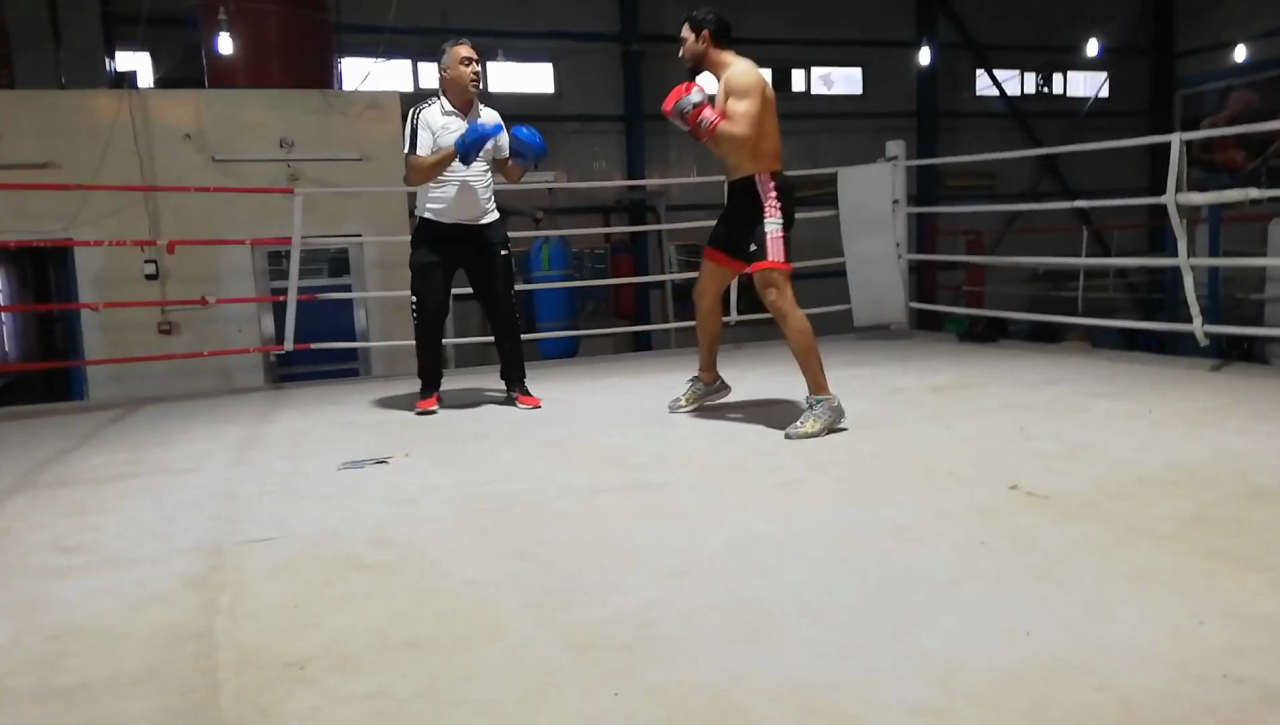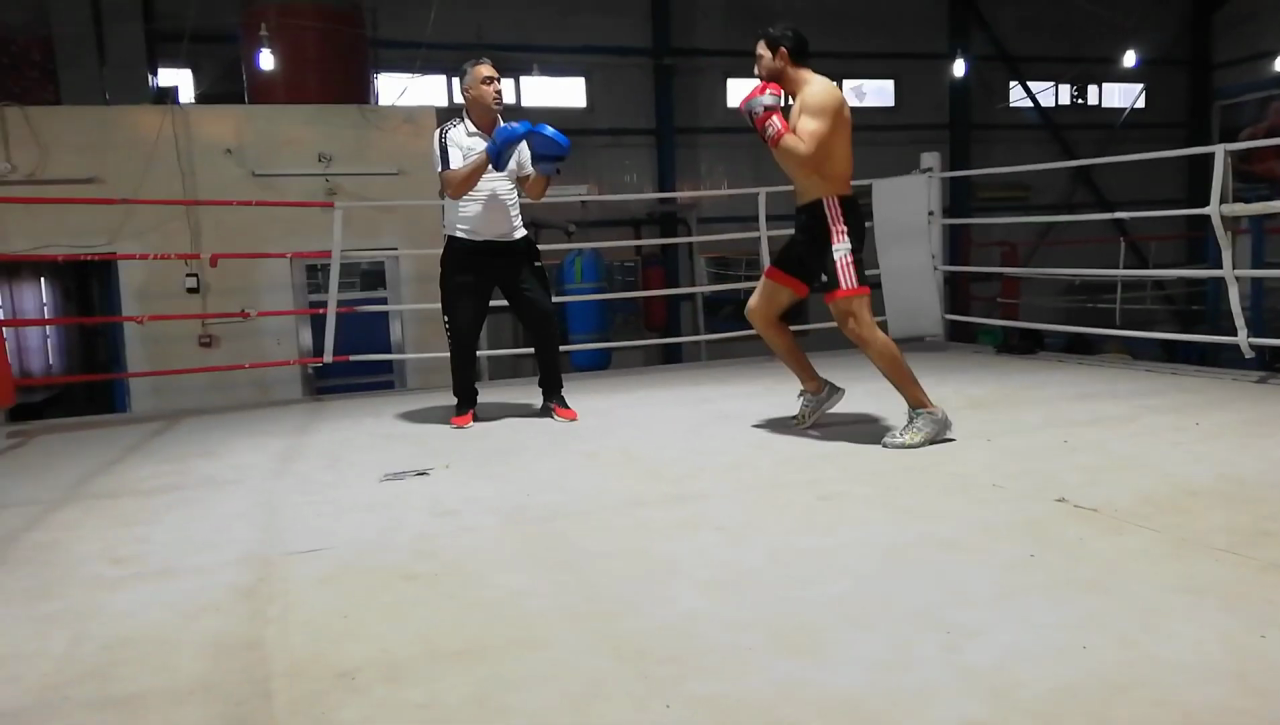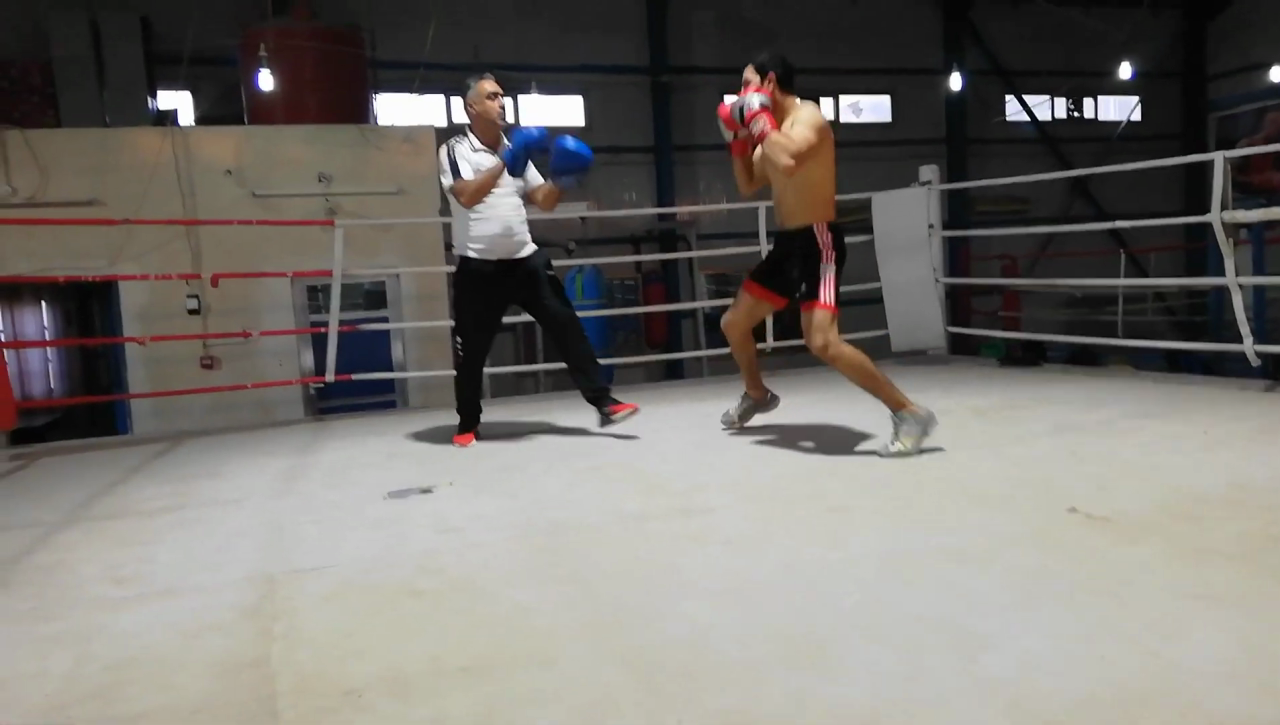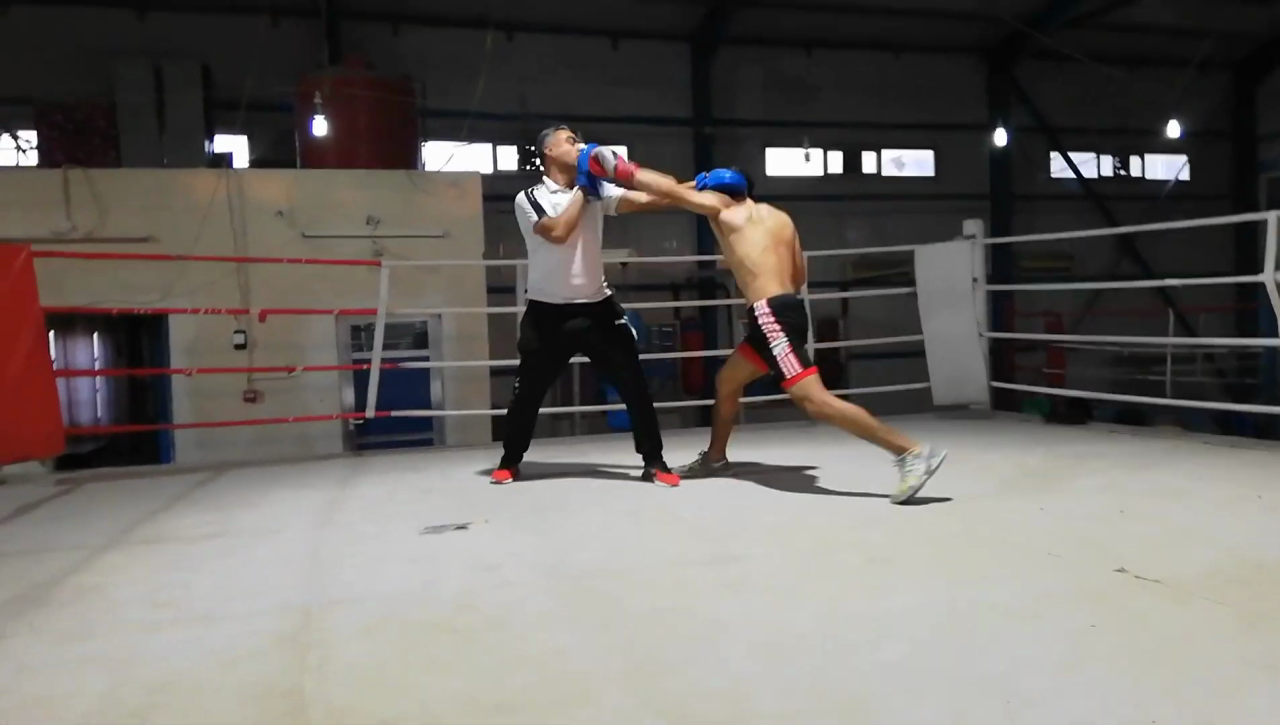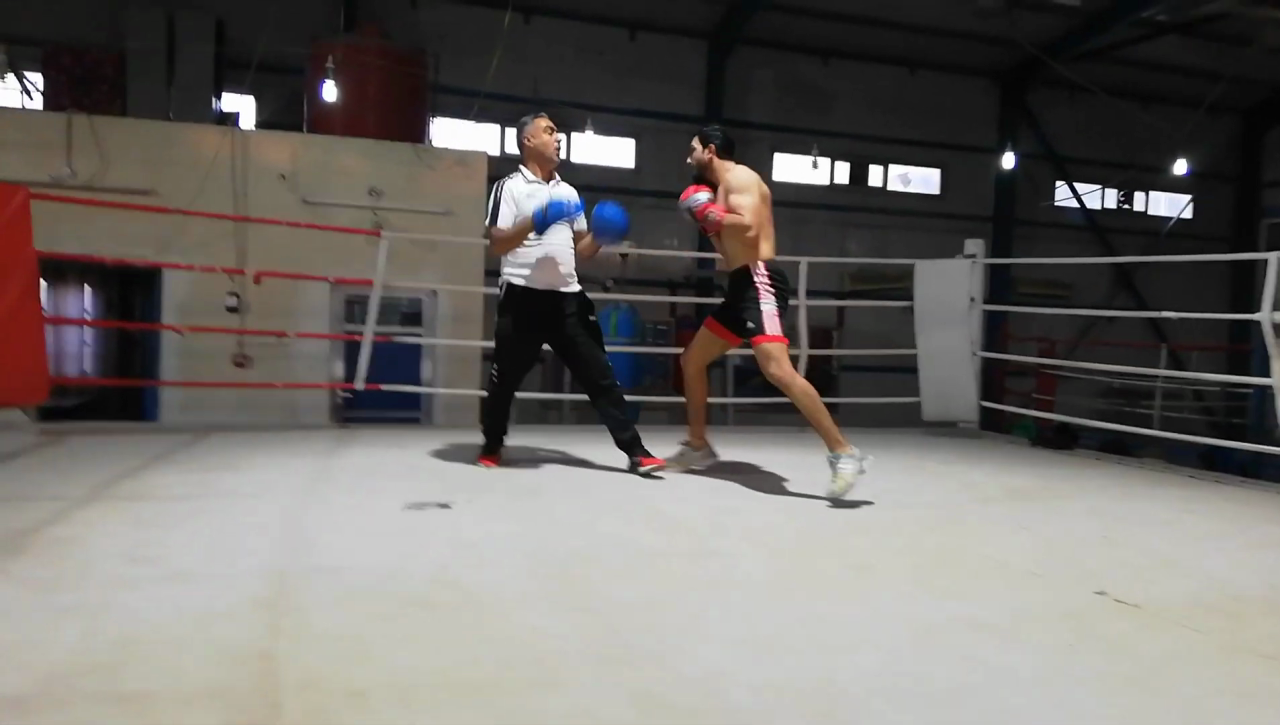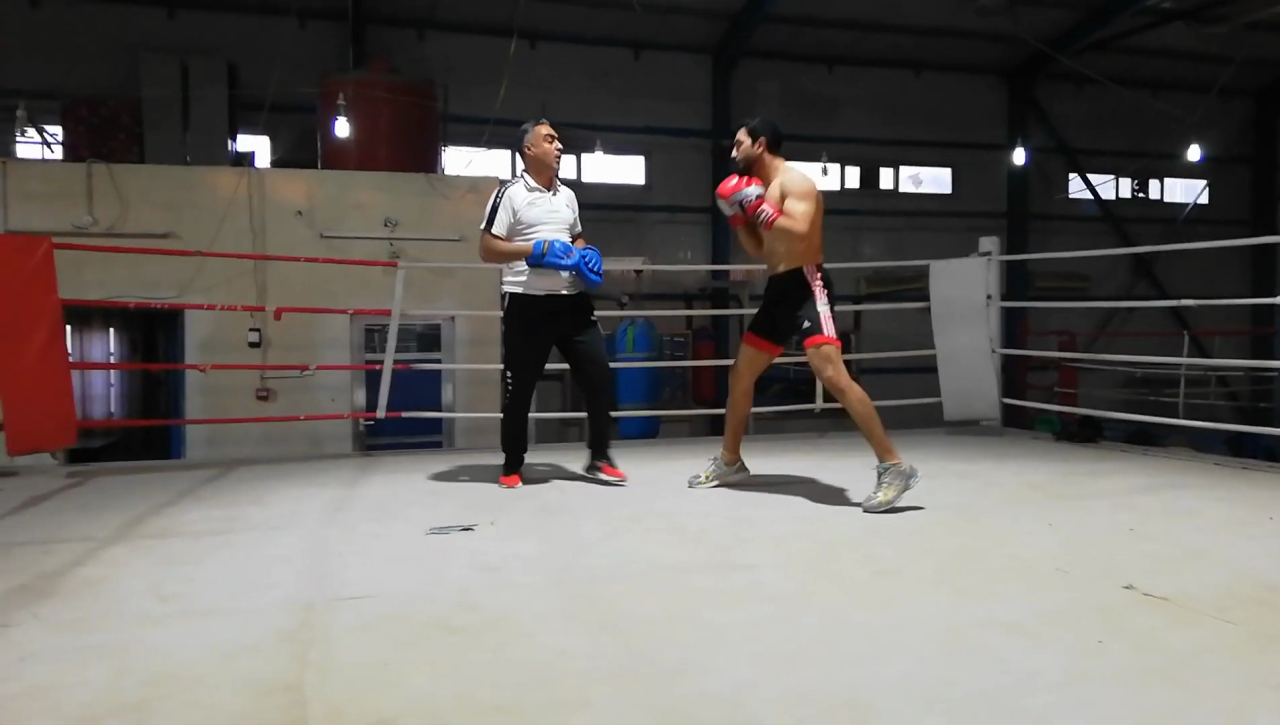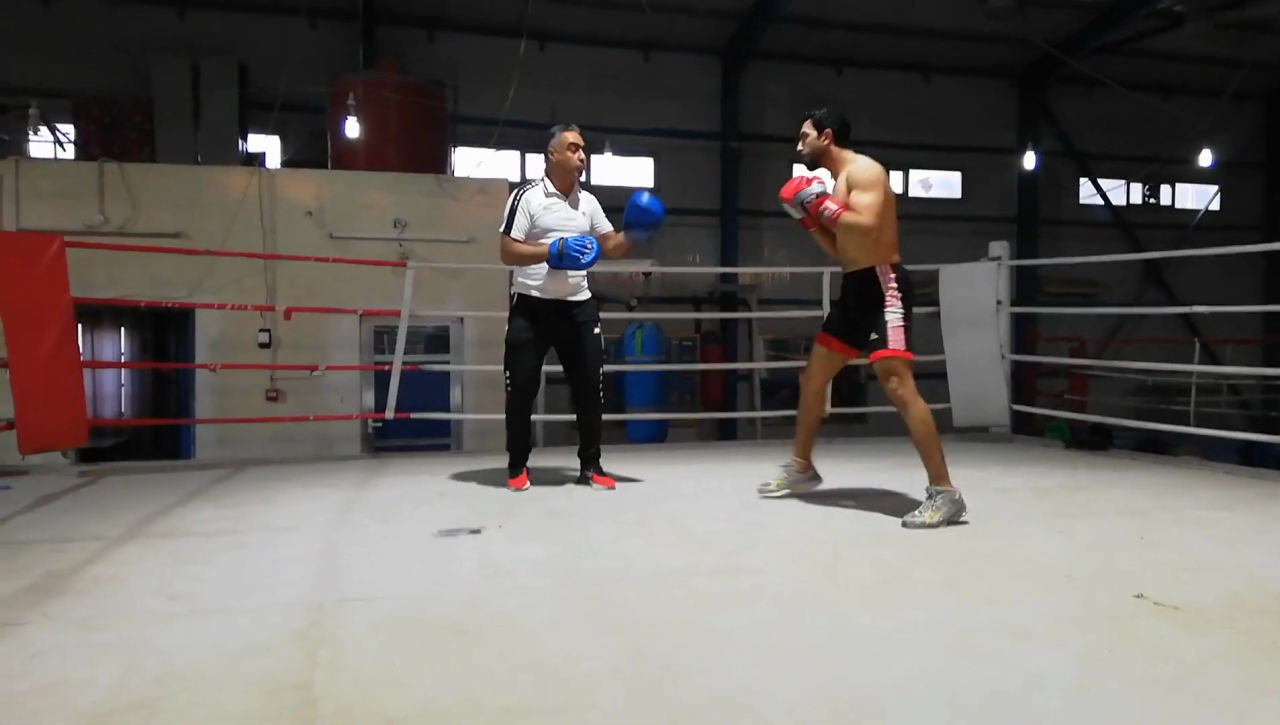
dt=0.3s
person 1, frame 1
left shoulder: (742, 73)
right shoulder: (726, 81)
left elbow: (743, 138)
left wrist: (700, 113)
right wrist: (695, 125)
left hip: (764, 193)
right hip: (741, 197)
left knee: (776, 296)
right knee: (706, 294)
left ankle: (823, 401)
right ankle: (708, 381)
person 1, frame 2
left shoulder: (819, 92)
right shoulder: (803, 99)
left elbow: (805, 157)
left wrist: (770, 119)
right wrist: (769, 130)
left hip: (833, 218)
right hip: (810, 221)
left knee: (855, 323)
right knee: (758, 312)
left ankle: (926, 412)
right ankle: (816, 389)
person 1, frame 3
left shoulder: (807, 117)
right shoulder: (774, 126)
left elbow: (786, 162)
right elbow: (748, 185)
left wrist: (757, 120)
right wrist: (734, 135)
left hip: (816, 243)
right hip: (787, 245)
left knee: (823, 343)
right knee: (734, 326)
left ankle: (910, 415)
right ankle: (757, 396)
person 1, frame 4
left shoulder: (725, 208)
right shoulder: (781, 218)
left elbow: (671, 189)
right elbow: (799, 278)
left wrist: (621, 169)
left hip: (769, 313)
right hip: (784, 310)
left knee: (813, 400)
right knee: (726, 382)
left ankle: (913, 454)
right ankle: (715, 456)
person 1, frame 5
left shoulder: (740, 177)
right shoulder: (722, 186)
left elbow: (747, 227)
left wrist: (708, 209)
right wrist: (704, 216)
left hip: (760, 282)
right hip: (741, 285)
left knee: (778, 369)
right knee: (691, 361)
left ankle: (844, 454)
right ankle: (697, 448)
person 1, frame 6
left shoulder: (794, 181)
right shoulder: (764, 188)
left elbow: (799, 234)
left wrist: (756, 207)
right wrist: (738, 214)
left hip: (805, 286)
right hip: (777, 289)
left knee: (832, 373)
right knee: (741, 375)
left ankle: (893, 467)
right ankle: (729, 463)
person 1, frame 7
left shoulder: (864, 170)
right shoulder: (837, 182)
left elbow: (867, 227)
left wrist: (822, 204)
right wrist: (809, 216)
left hip: (883, 285)
right hip: (855, 289)
left knee: (898, 387)
right knee: (813, 380)
left ankle: (944, 493)
right ankle: (800, 469)
person 2, frame 1
left shoulder: (490, 118)
right shoulder: (424, 114)
left elbow: (510, 173)
right elbow: (416, 173)
left wrist: (524, 158)
right wrist: (457, 148)
left hip: (484, 228)
right hip: (435, 231)
left knee: (503, 307)
right knee: (428, 312)
left ankle: (515, 385)
right ankle: (430, 388)
person 2, frame 2
left shoulder: (513, 135)
right shoulder: (449, 134)
left elbow: (533, 191)
right elbow: (453, 188)
left wrist: (547, 166)
right wrist: (489, 154)
left hip: (514, 245)
right hip: (466, 249)
left knee: (543, 318)
right knee: (463, 332)
left ankle: (553, 397)
right ankle: (465, 403)
person 2, frame 3
left shoulder: (520, 150)
right shoulder: (454, 150)
left elbow: (544, 202)
right elbow: (466, 197)
left wrist: (566, 176)
right wrist: (505, 162)
left hip: (525, 262)
right hip: (477, 269)
left knee: (567, 328)
right knee: (471, 350)
left ankle: (603, 401)
right ankle: (467, 423)
person 2, frame 4
left shoulder: (596, 190)
right shoulder: (530, 197)
left elbow: (643, 201)
right elbow: (558, 233)
right wrist: (582, 187)
left hip: (596, 308)
right hip: (547, 313)
left knee: (633, 379)
right knee: (529, 391)
left ankle: (654, 461)
right ankle: (509, 461)
person 2, frame 5
left shoulder: (568, 192)
right shoulder: (509, 188)
left elbow: (581, 247)
right elbow: (498, 243)
left wrist: (601, 236)
right wrist: (535, 221)
left hip: (568, 299)
right hip: (523, 298)
left knee: (600, 373)
right knee: (505, 377)
left ankle: (634, 451)
right ankle: (491, 447)
person 2, frame 6
left shoulder: (567, 195)
right shoulder: (509, 193)
right elbow: (487, 248)
left wrist: (587, 254)
right wrist: (536, 251)
left hip: (571, 301)
right hip: (526, 304)
left knee: (598, 373)
right knee: (519, 387)
left ankle: (599, 457)
right ankle: (512, 465)
person 2, frame 7
left shoulder: (587, 201)
right shoulder: (526, 196)
left elbow: (612, 246)
right elbow: (507, 253)
left wrist: (633, 233)
right wrist: (553, 250)
left hip: (578, 307)
right hip: (531, 307)
left knee: (588, 386)
right knee: (521, 386)
left ankle: (590, 465)
right ankle: (517, 465)
